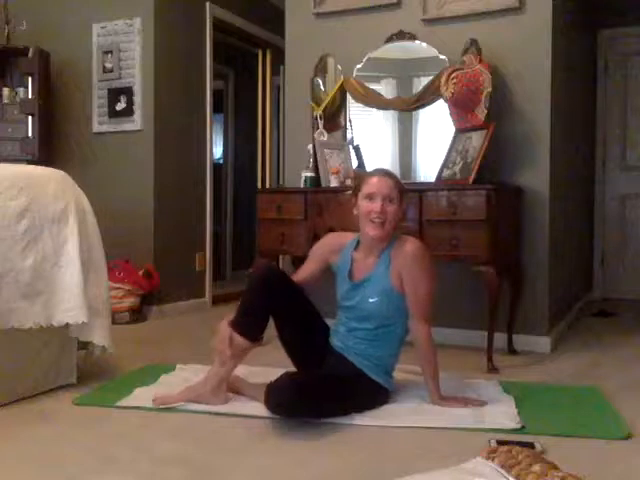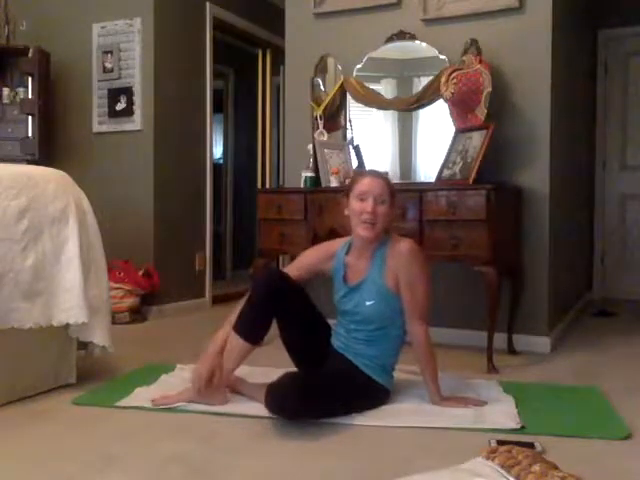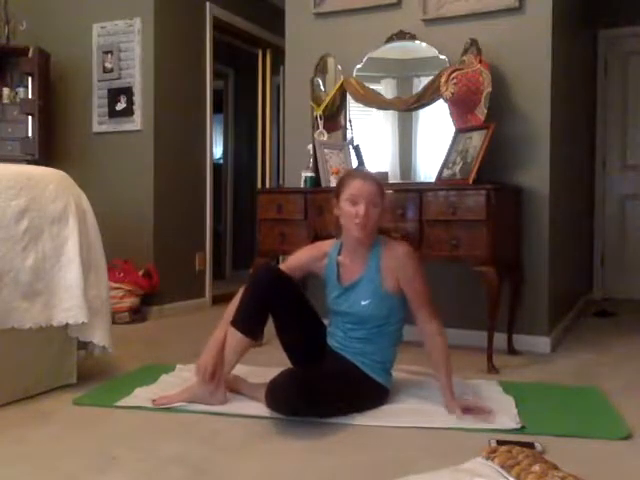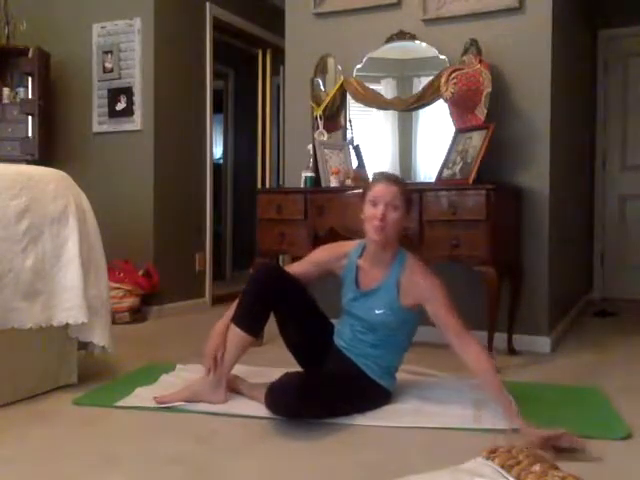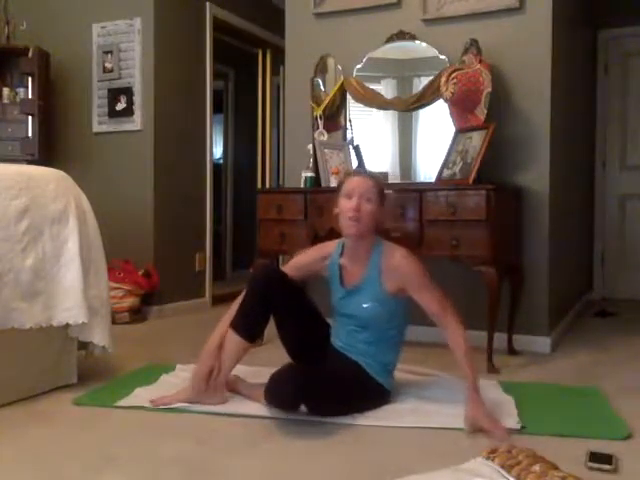
dt=1s
person 1, frame 1
left shoulder: (410, 253)
right shoulder: (335, 245)
left elbow: (420, 327)
right elbow: (292, 285)
left wrist: (437, 396)
right wrist: (231, 321)
left hip: (364, 380)
right hip: (328, 351)
left knee: (287, 394)
right knee: (267, 277)
left ankle: (235, 385)
right ankle: (213, 384)
person 1, frame 2
left shoulder: (403, 253)
right shoulder: (330, 253)
left elbow: (418, 328)
right elbow: (258, 292)
left wrist: (437, 396)
right wrist: (214, 349)
left hip: (366, 380)
right hip: (329, 352)
left knee: (288, 396)
right knee: (271, 281)
left ankle: (234, 384)
right ankle: (214, 383)
person 1, frame 3
left shoulder: (397, 256)
right shoulder: (320, 255)
left elbow: (430, 324)
right elbow: (250, 292)
left wrist: (448, 394)
right wrist: (215, 343)
left hip: (363, 380)
right hip: (324, 352)
left knee: (288, 391)
right knee: (266, 277)
left ankle: (233, 385)
right ankle: (212, 383)
person 1, frame 4
left shoulder: (417, 279)
right shoulder: (341, 255)
left elbow: (467, 346)
right elbow: (267, 284)
left wrist: (518, 422)
right wrist: (225, 323)
left hip: (366, 382)
right hip: (330, 350)
left knee: (289, 394)
right knee: (268, 275)
left ankle: (239, 386)
right ankle: (215, 382)
person 1, frame 5
left shoulder: (398, 263)
right shoulder: (324, 256)
left elbow: (452, 325)
right elbow: (252, 292)
left wrist: (475, 400)
right wrist: (213, 345)
left hip: (366, 381)
right hip: (329, 352)
left knee: (287, 386)
right knee: (268, 278)
left ankle: (234, 386)
right ankle: (212, 382)
